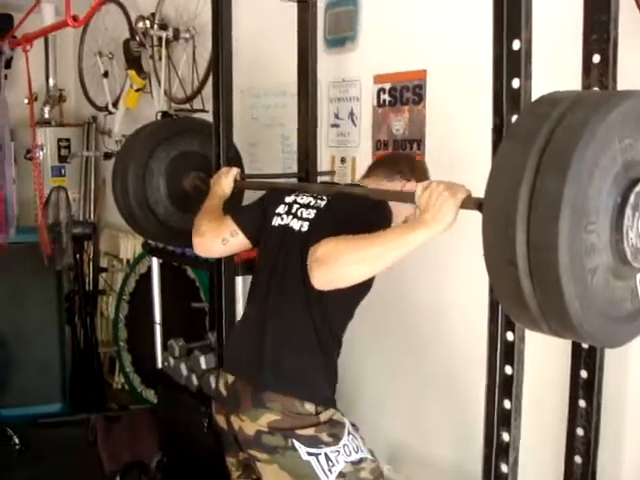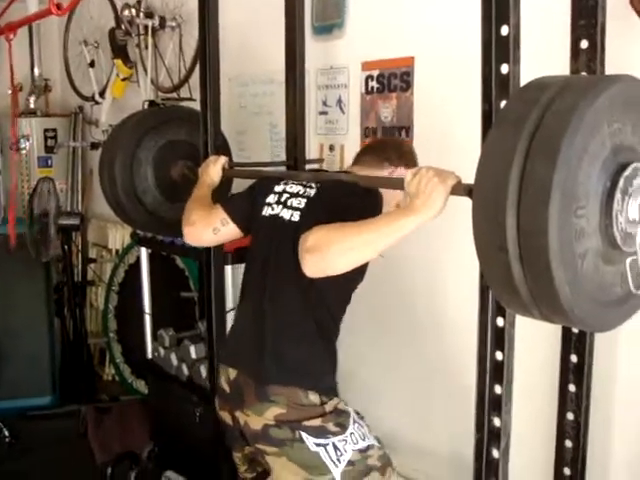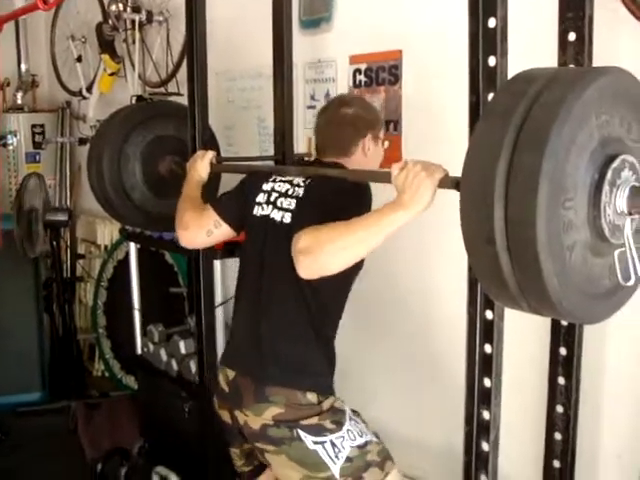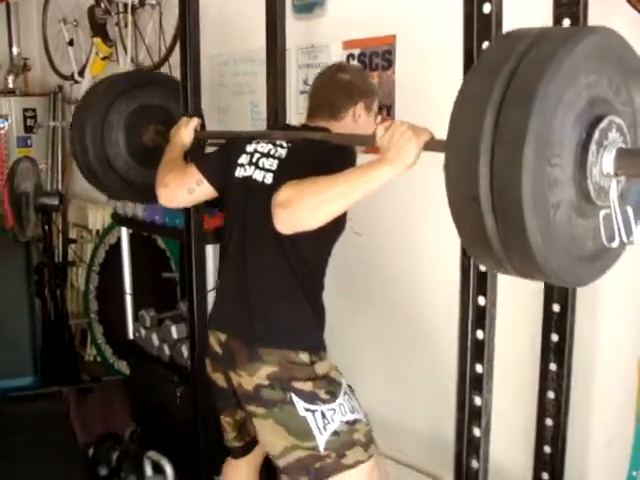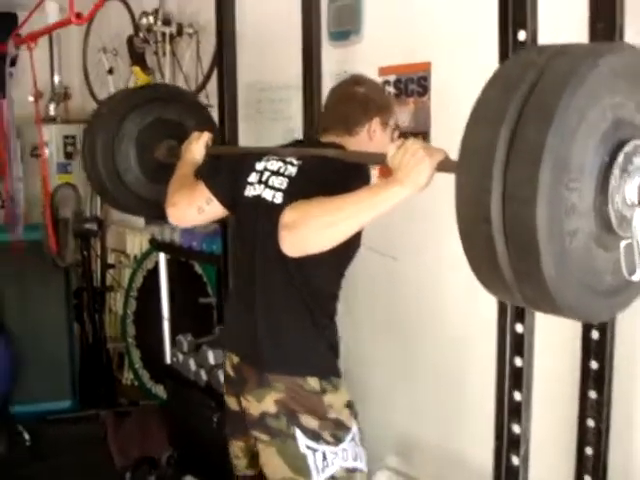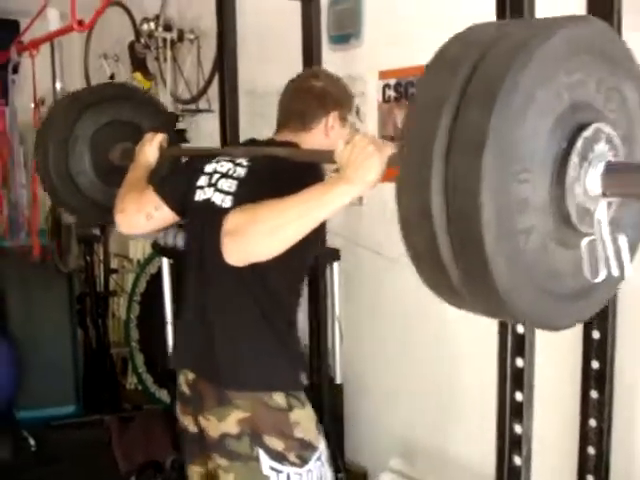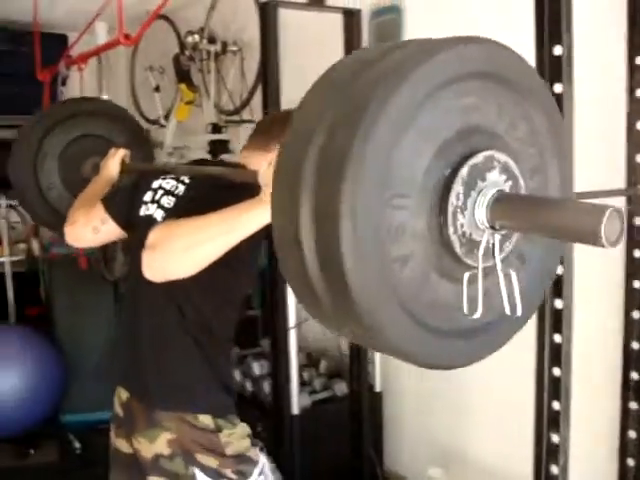
dt=0.4s
person 1, frame 1
left shoulder: (290, 198)
right shoulder: (370, 211)
left elbow: (206, 241)
right elbow: (326, 267)
left wrist: (218, 193)
right wrist: (426, 224)
left hip: (233, 389)
right hip: (289, 407)
person 1, frame 2
left shoulder: (281, 185)
right shoulder: (361, 197)
left elbow: (197, 229)
right elbow: (317, 254)
left wrist: (207, 182)
right wrist: (415, 211)
left hip: (235, 381)
right hip: (289, 397)
person 1, frame 3
left shoulder: (267, 182)
right shoulder: (347, 192)
left elbow: (191, 232)
right elbow: (311, 258)
left wrist: (195, 178)
right wrist: (405, 205)
left hip: (234, 380)
right hip: (288, 395)
person 1, frame 4
left shoulder: (250, 145)
right shoulder: (331, 154)
left elbow: (171, 190)
right elbow: (290, 212)
left wrist: (178, 142)
right wrist: (389, 163)
left hip: (226, 341)
right hip: (280, 355)
person 1, frame 5
left shoulder: (260, 161)
right shoulder: (344, 172)
left elbow: (180, 209)
right elbow: (297, 233)
left wrist: (190, 159)
right wrist: (400, 184)
left hip: (242, 364)
right hip: (294, 381)
person 1, frame 6
left shoulder: (211, 164)
right shoulder: (298, 175)
left elbow: (130, 216)
right elbow: (241, 242)
left wrist: (143, 163)
right wrist: (348, 183)
left hip: (195, 381)
right hip: (254, 397)
person 1, frame 7
left shoulder: (166, 178)
right shoulder: (238, 198)
left elbow: (79, 230)
right elbow: (161, 258)
left wrist: (107, 175)
right wrist: (268, 205)
left hip: (133, 402)
right hip: (187, 419)
